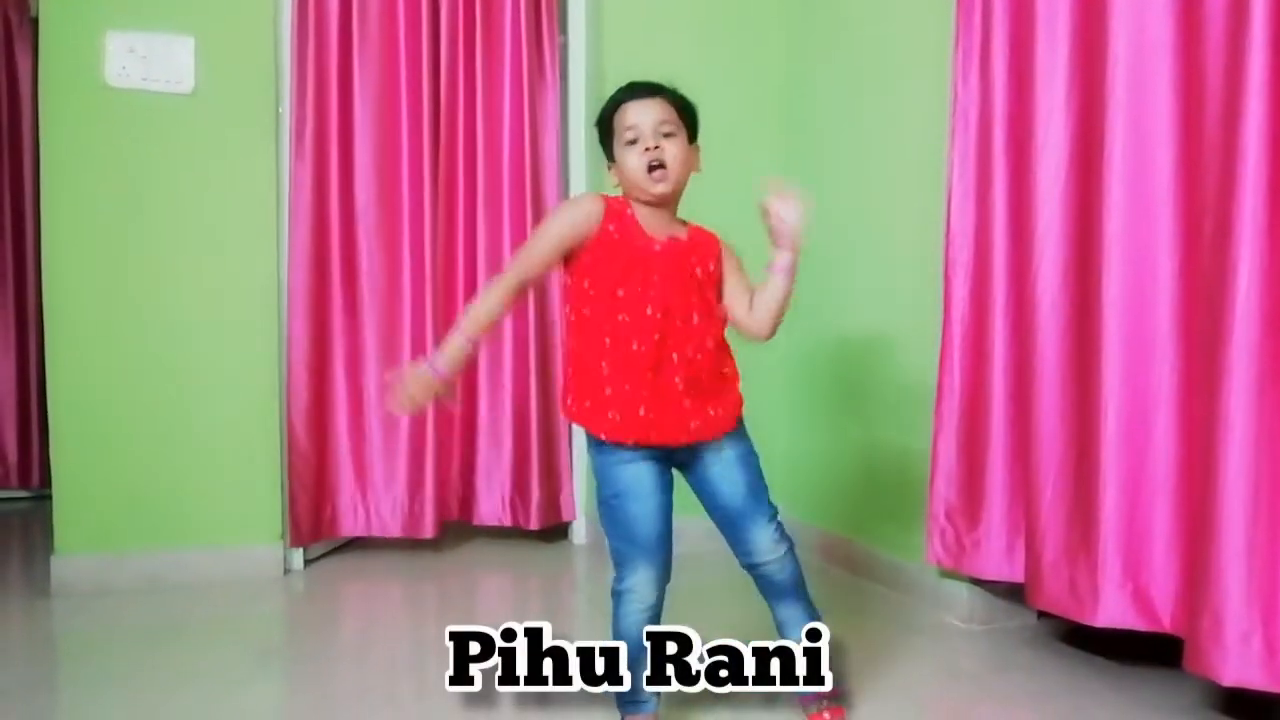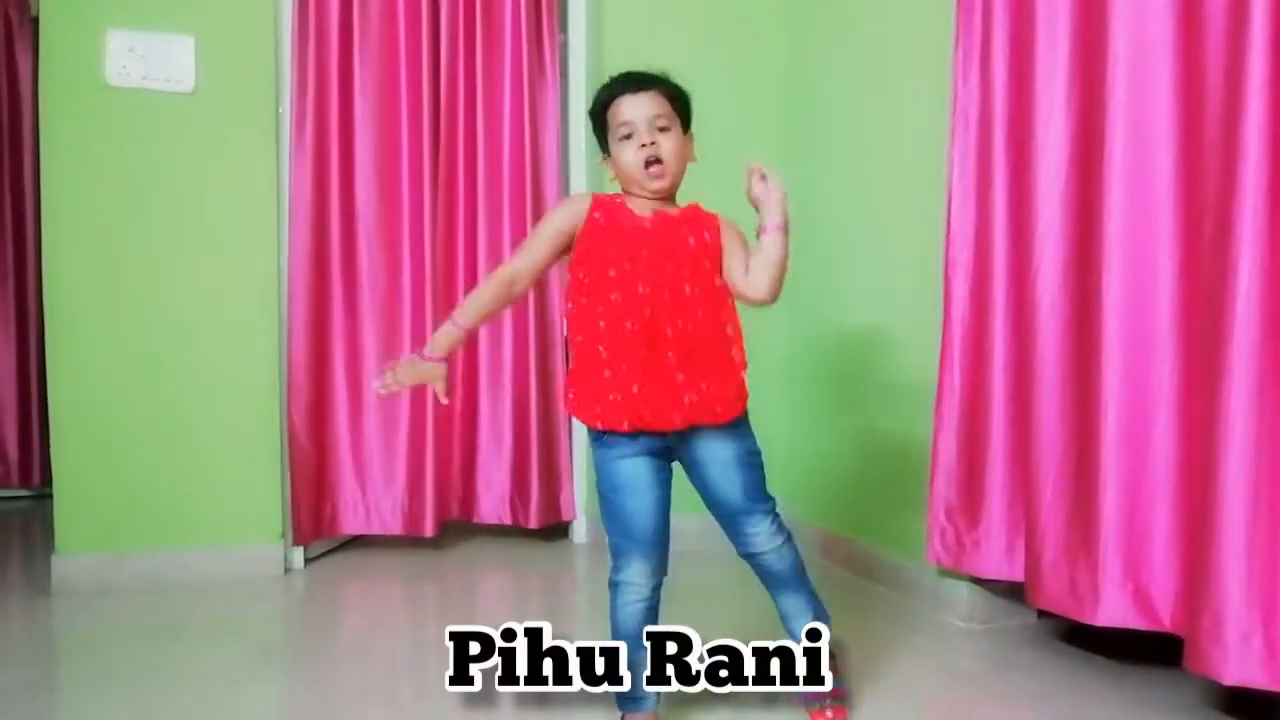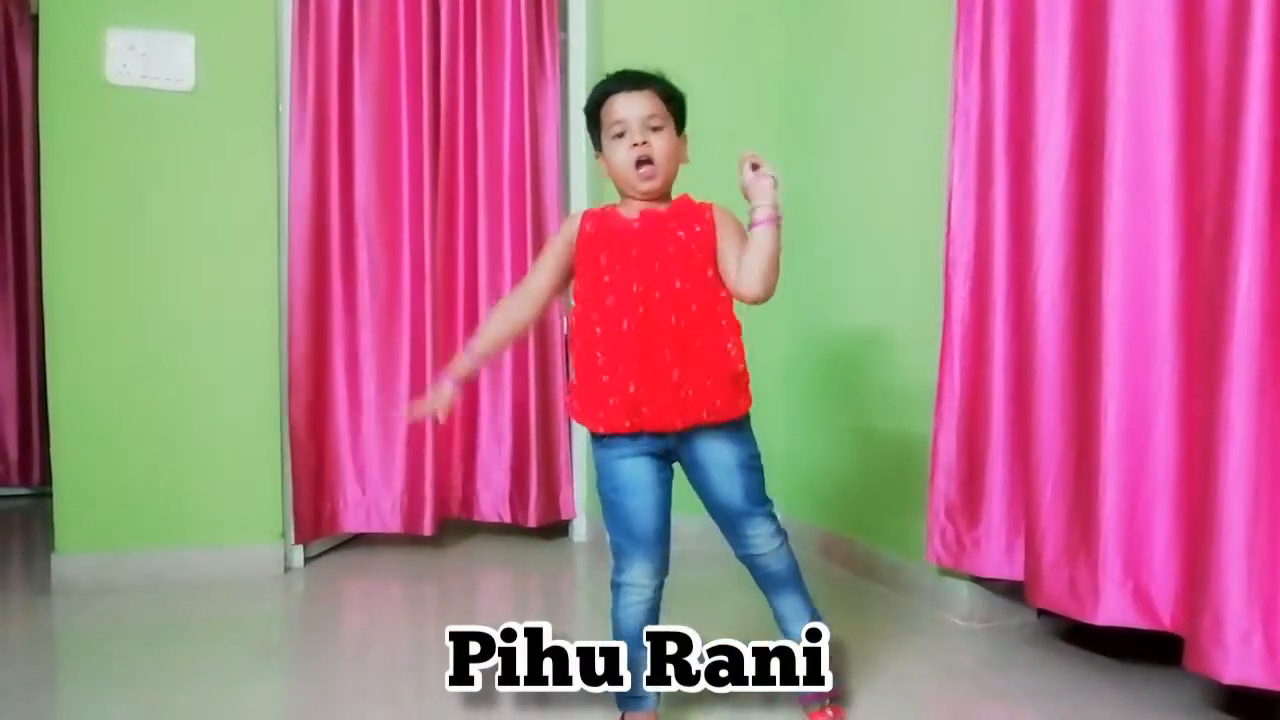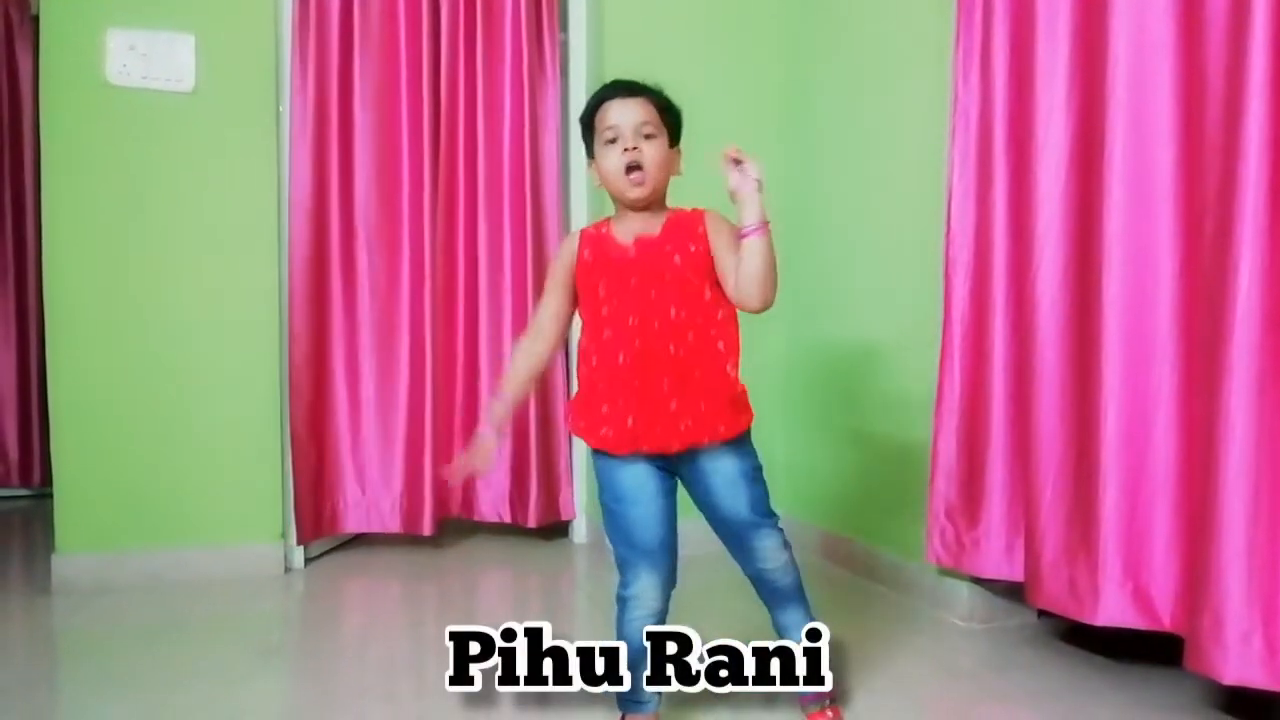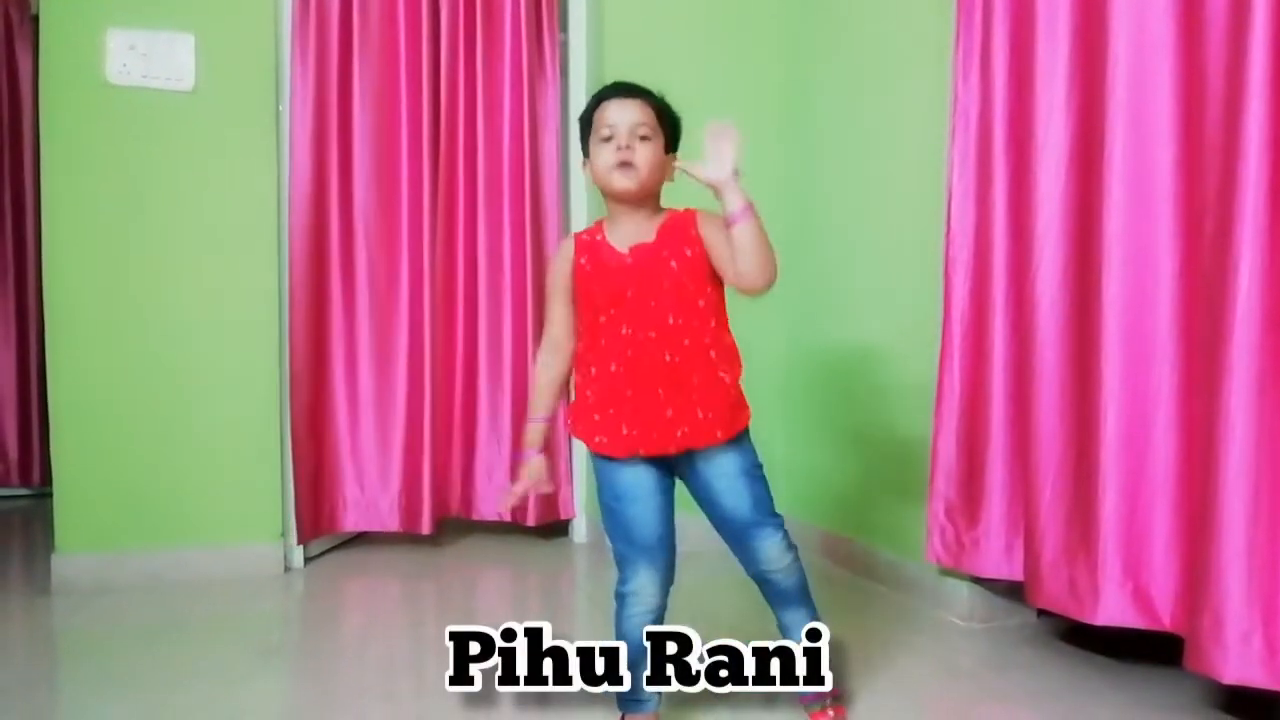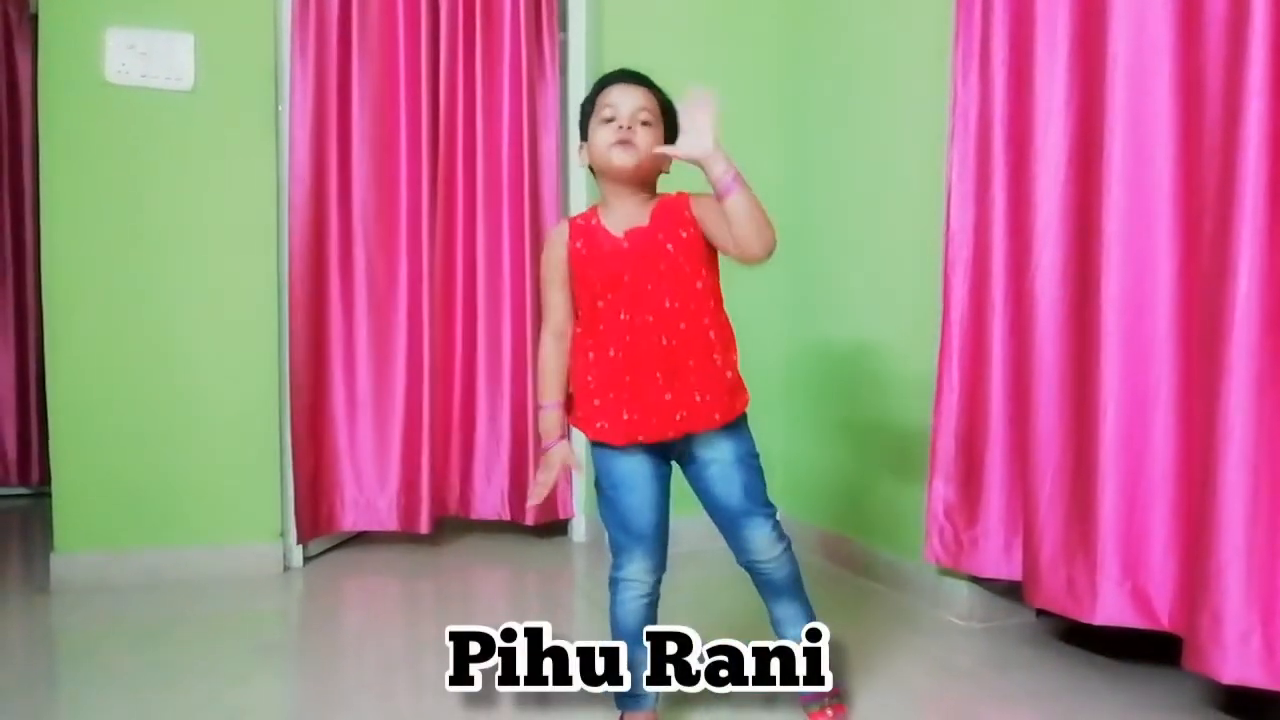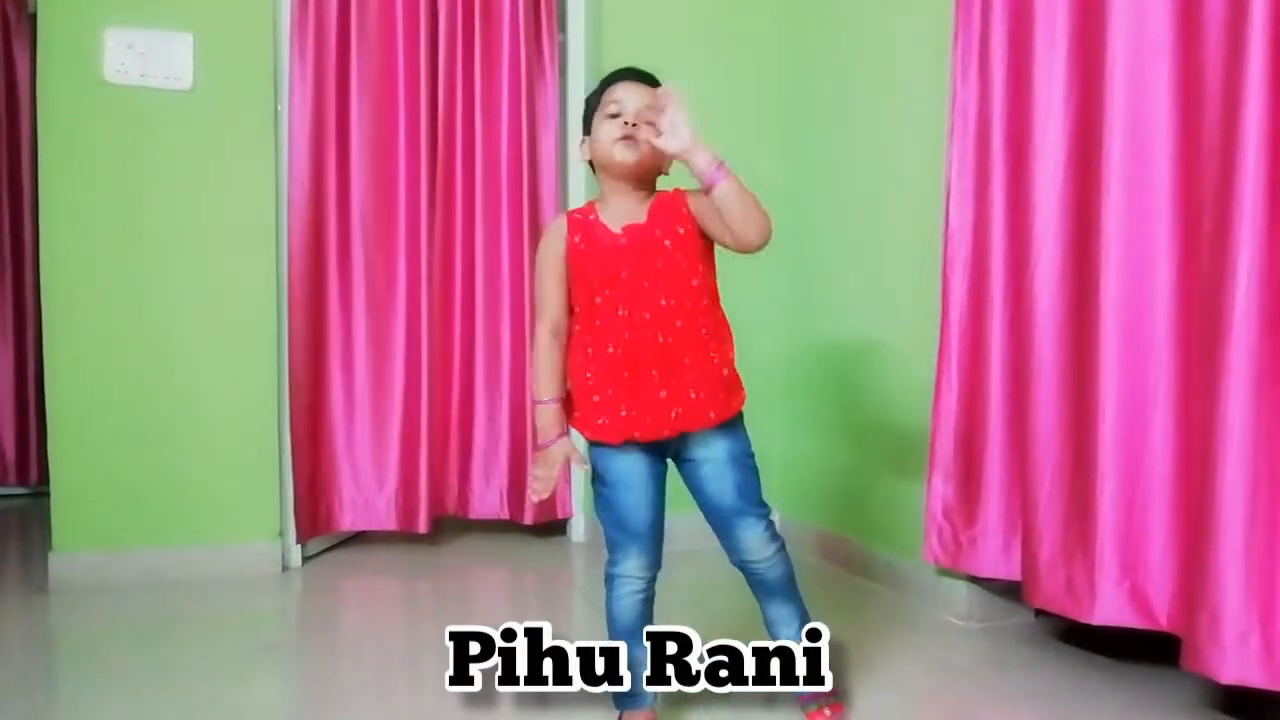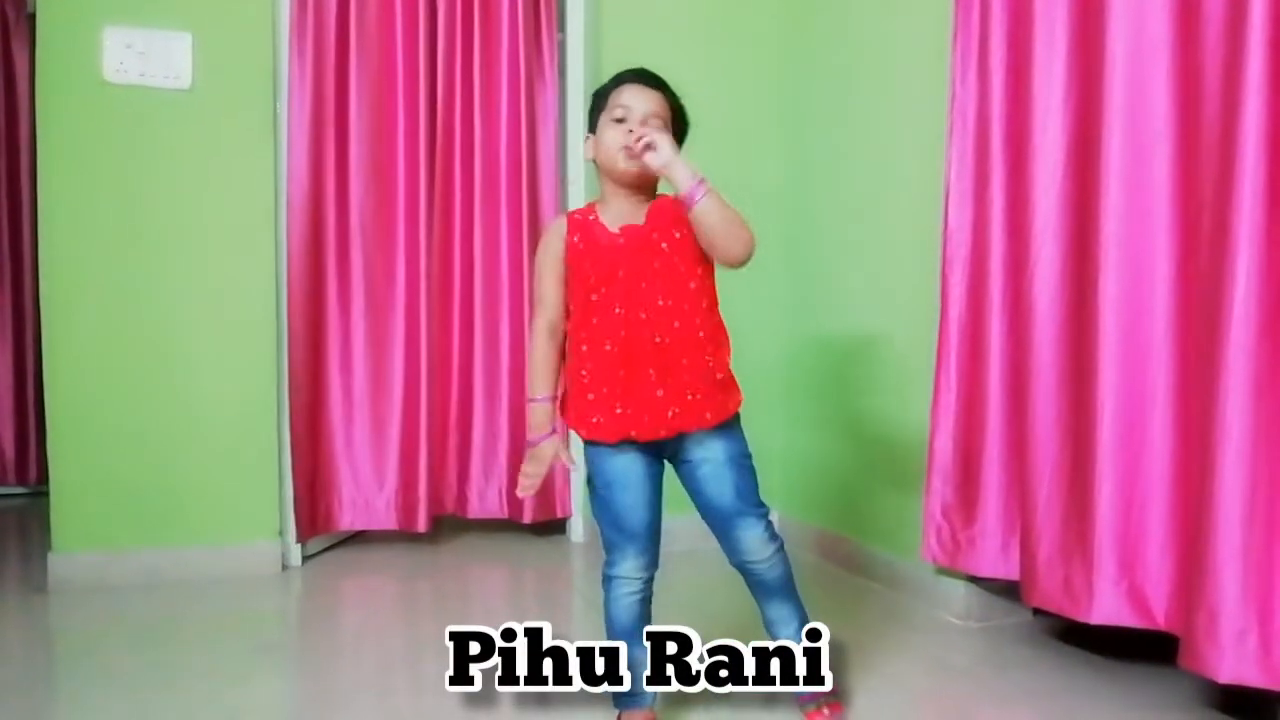
dt=0.1s
person 1, frame 1
left shoulder: (708, 248)
right shoulder: (589, 218)
left elbow: (757, 323)
right elbow: (509, 282)
left wrist: (786, 243)
right wrist: (443, 361)
left hip: (711, 424)
right hip: (619, 432)
left knee: (766, 544)
right knee: (642, 578)
person 1, frame 2
left shoulder: (713, 226)
right shoulder: (582, 217)
left elbow: (761, 287)
right elbow: (508, 280)
left wrist: (772, 210)
right wrist: (437, 351)
left hip: (712, 415)
right hip: (620, 425)
left knee: (762, 534)
right knee: (636, 570)
person 1, frame 3
left shoulder: (710, 222)
right shoulder: (582, 231)
left elbow: (754, 286)
right elbow: (522, 305)
left wrist: (763, 203)
right wrist: (455, 376)
left hip: (713, 416)
right hip: (622, 428)
left knee: (761, 539)
right knee: (639, 572)
person 1, frame 4
left shoulder: (707, 231)
right shoulder: (580, 248)
left elbow: (755, 294)
right elbow: (539, 338)
left wrist: (750, 205)
right wrist: (495, 423)
left hip: (714, 430)
right hip: (621, 439)
left knee: (767, 551)
right knee: (644, 584)
person 1, frame 5
left shoulder: (699, 229)
right shoulder: (574, 254)
left elbow: (757, 276)
right elbow: (557, 349)
left wrist: (725, 182)
right wrist: (534, 445)
left hip: (714, 431)
right hip: (621, 444)
left knee: (770, 553)
right knee: (642, 583)
person 1, frame 6
left shoulder: (692, 212)
right shoulder: (567, 238)
left elbow: (758, 245)
right elbow: (557, 338)
left wrist: (709, 156)
right wrist: (553, 434)
left hip: (710, 416)
right hip: (617, 429)
left knee: (762, 543)
right knee: (636, 570)
person 1, frame 7
left shoulder: (689, 209)
right shoulder: (565, 233)
left elbow: (755, 234)
right elbow: (551, 332)
left wrist: (695, 153)
right wrist: (551, 429)
left hip: (706, 415)
right hip: (614, 426)
left knee: (755, 543)
right knee: (631, 568)
person 1, frame 8
left shoulder: (689, 213)
right shoulder: (565, 233)
left elbow: (738, 247)
right elbow: (549, 332)
left wrist: (677, 170)
right wrist: (544, 428)
left hip: (703, 415)
right hip: (612, 427)
left knee: (755, 542)
right knee: (628, 567)
